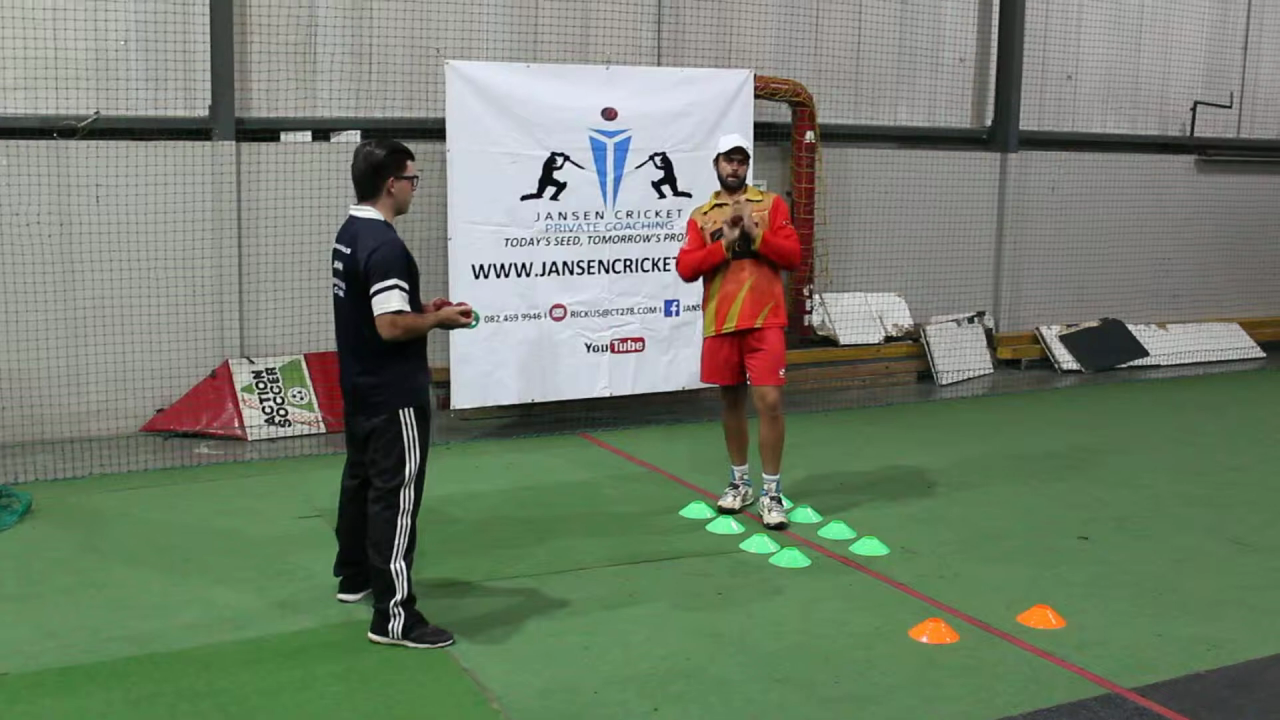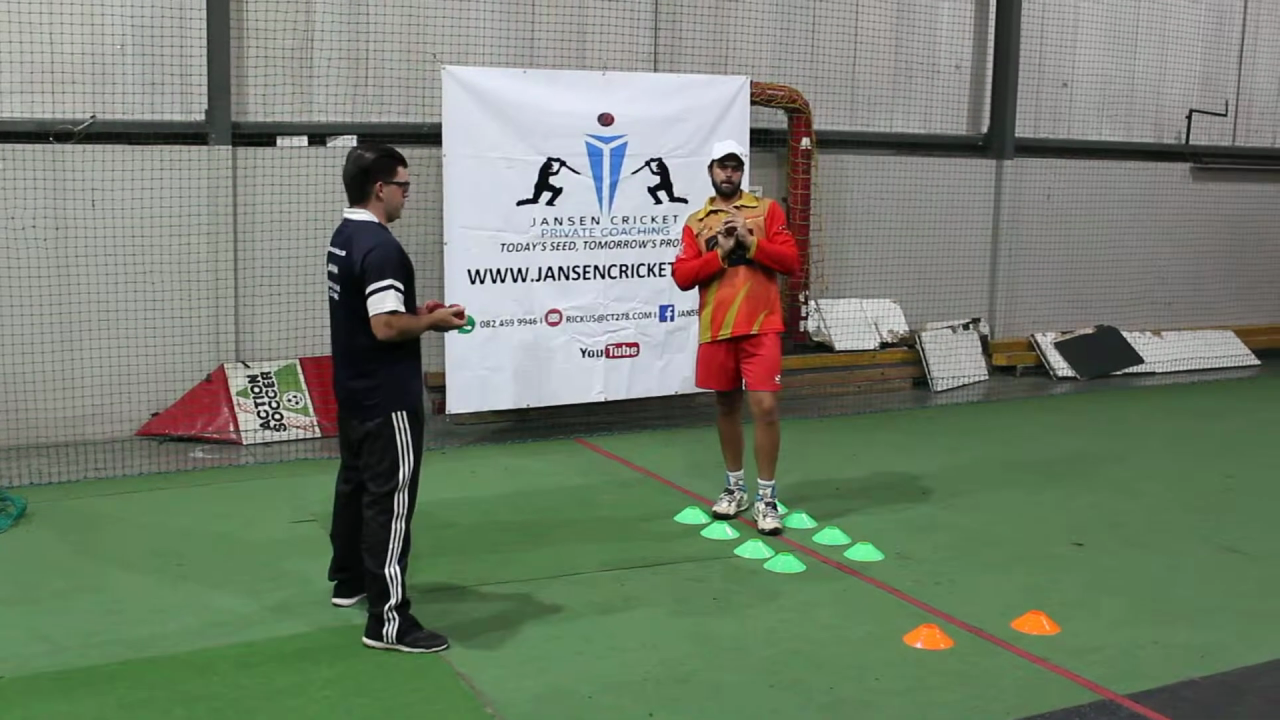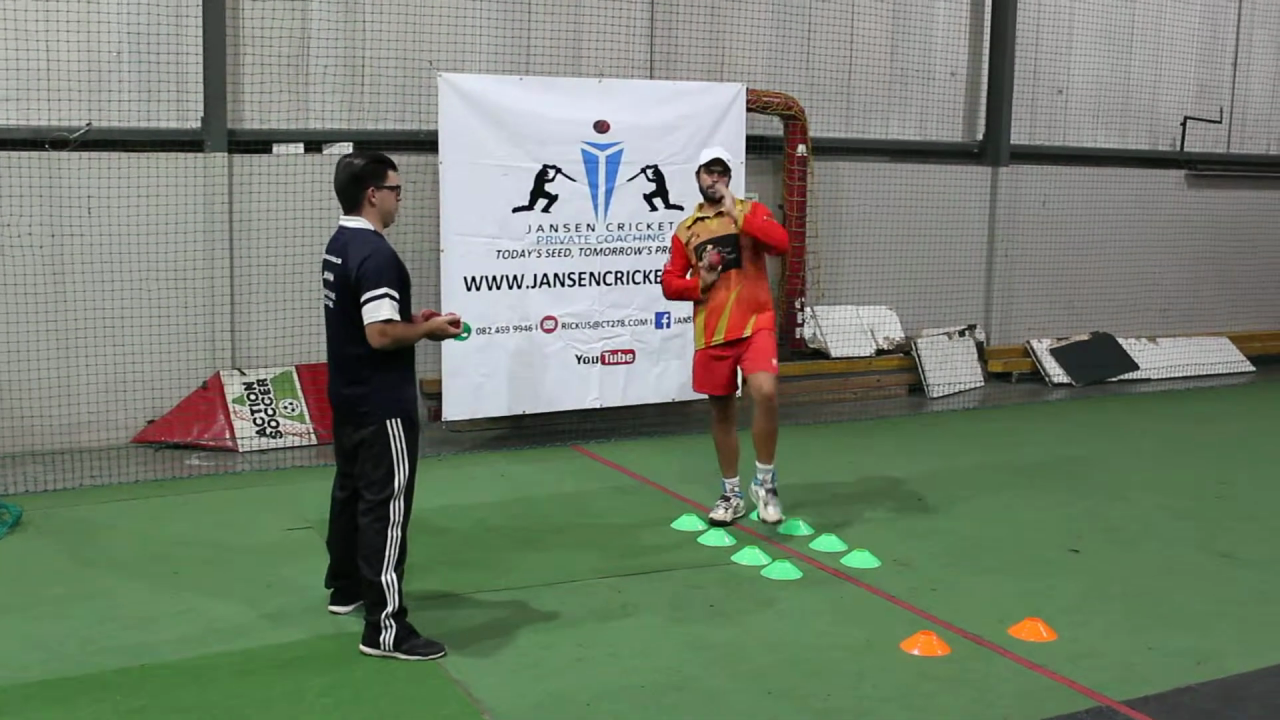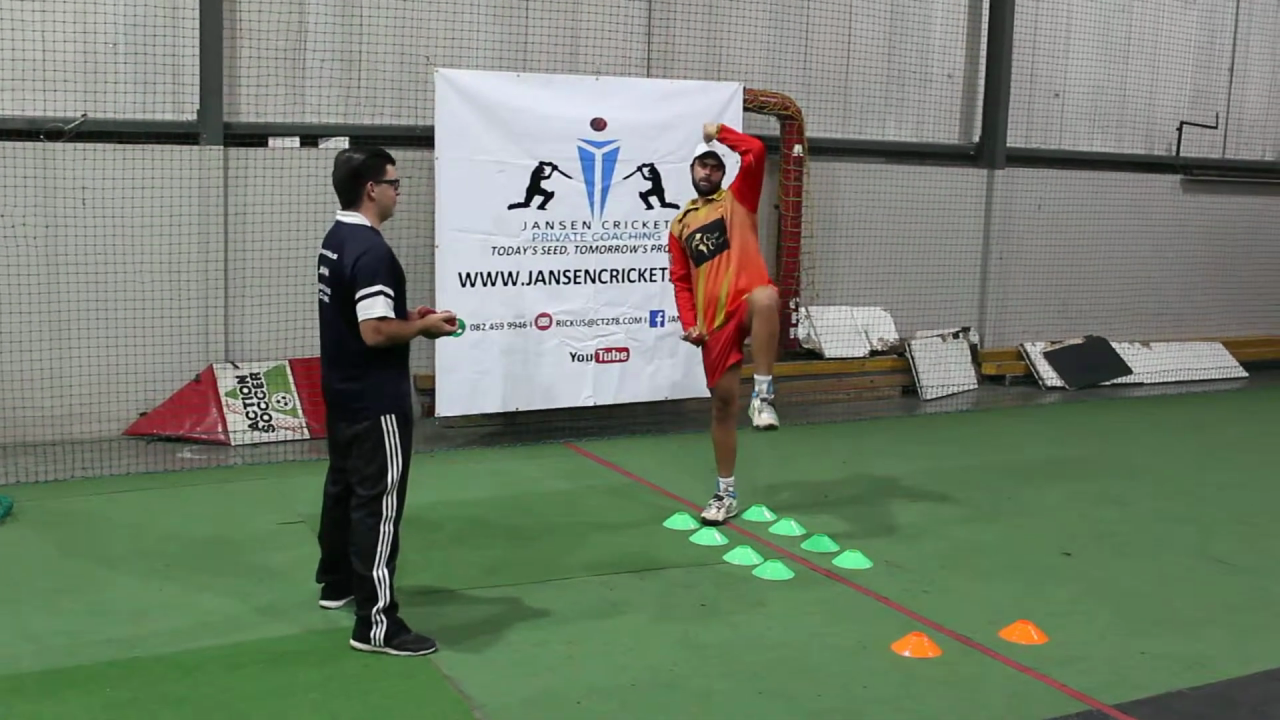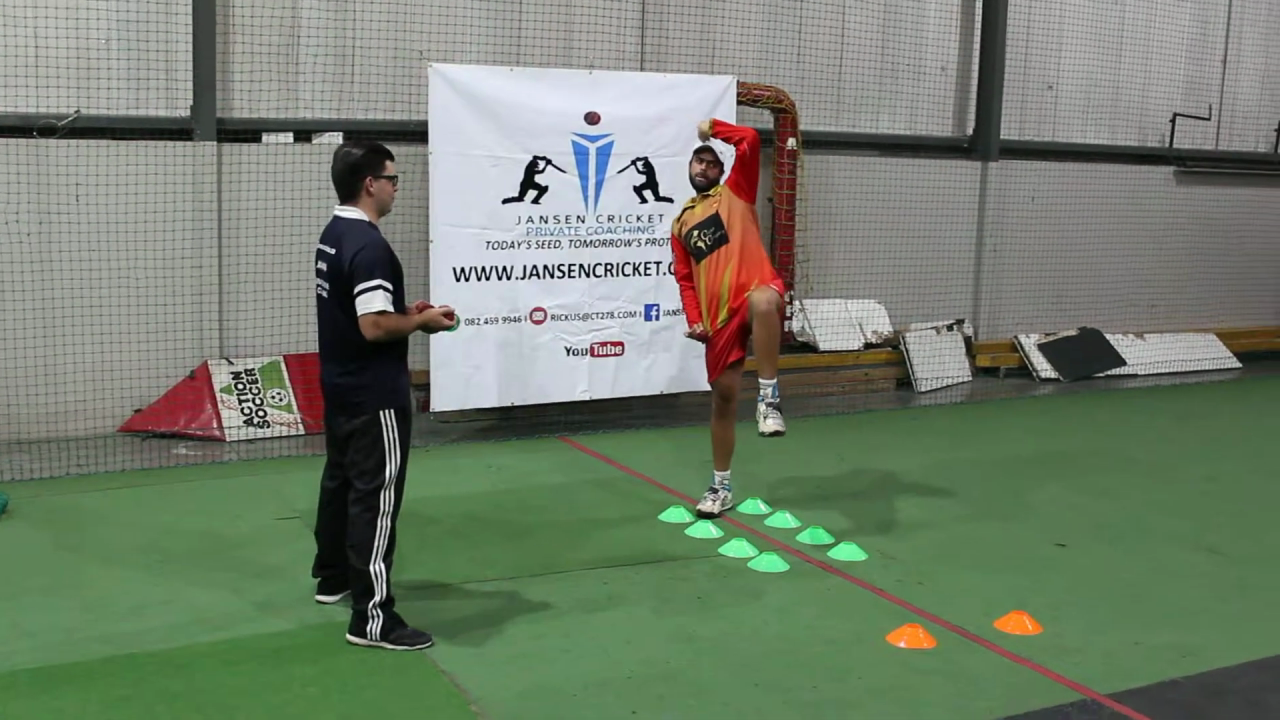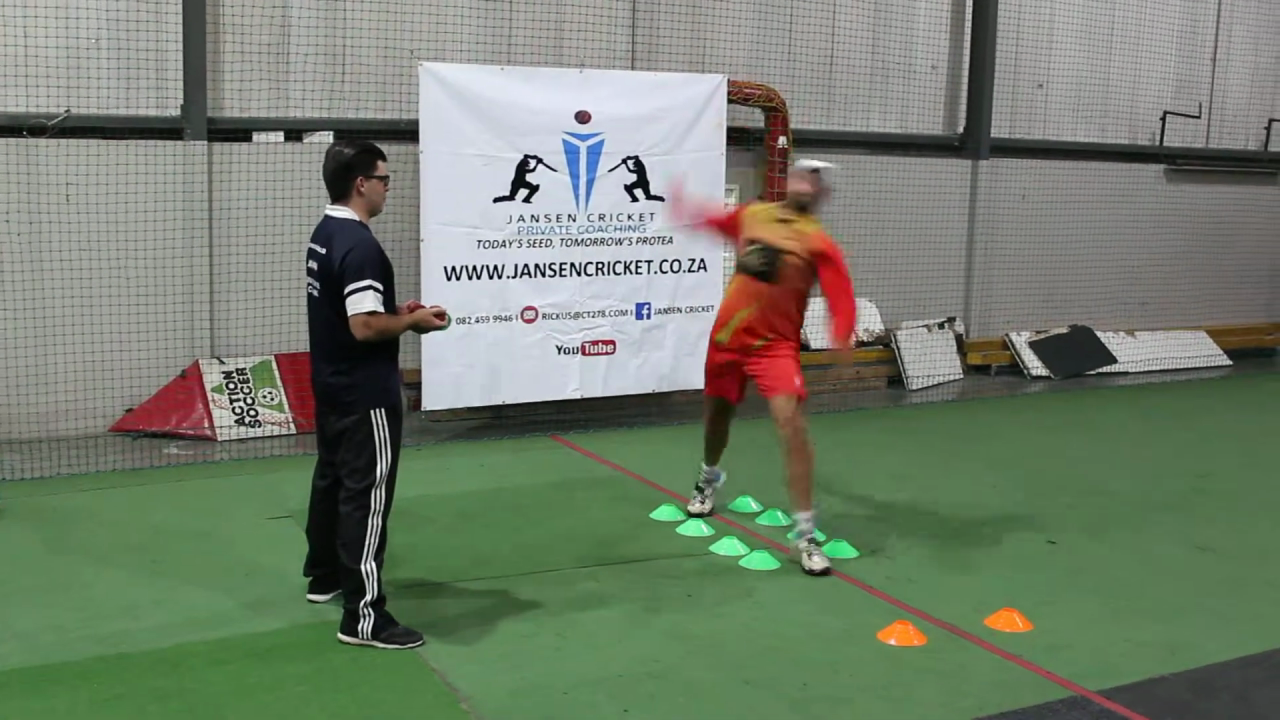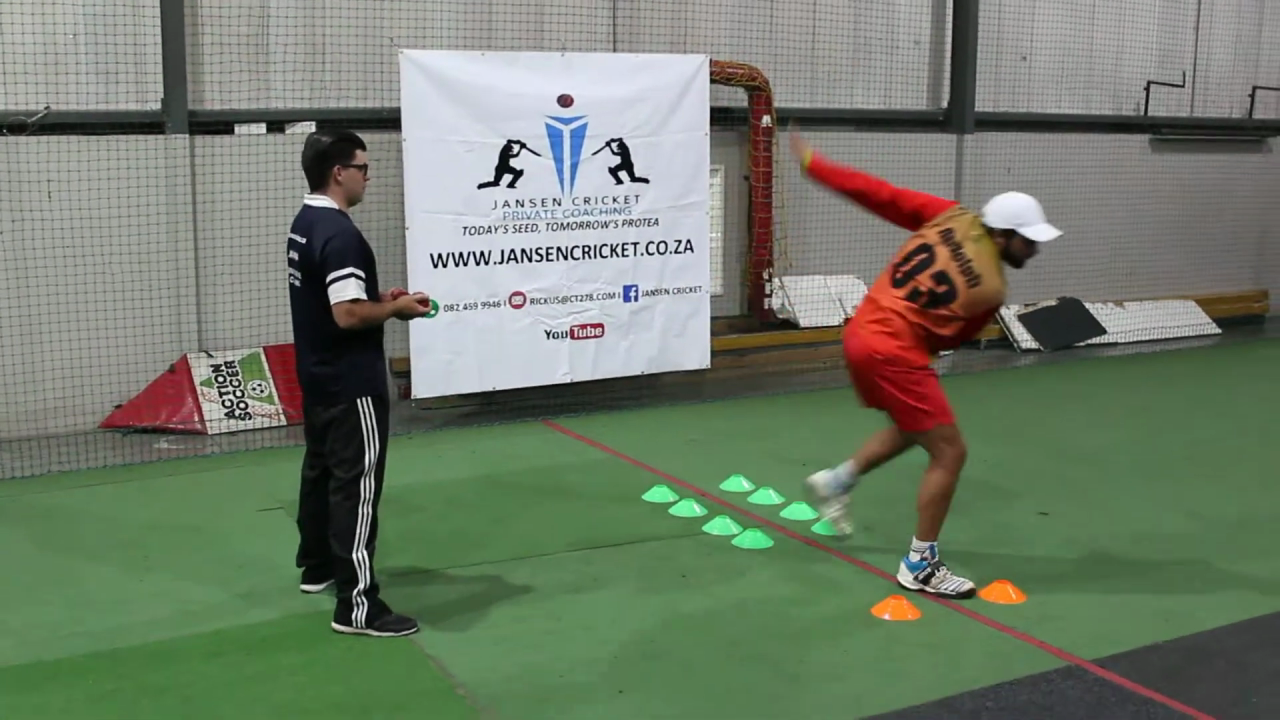
dt=0.7s
person 1, frame 1
left shoulder: (350, 233)
right shoulder: (385, 246)
right elbow: (391, 327)
left wrist: (420, 309)
right wrist: (439, 319)
left hip: (360, 387)
right hip: (393, 396)
left knee: (361, 479)
right knee: (395, 497)
left ankle: (354, 576)
right ankle: (393, 615)
person 1, frame 2
left shoulder: (344, 237)
right shoulder: (380, 247)
right elbow: (386, 326)
left wrist: (416, 311)
right wrist: (432, 320)
left hip: (354, 389)
right hip: (387, 398)
left knee: (355, 483)
right knee: (389, 500)
left ankle: (349, 580)
right ankle: (387, 619)
person 1, frame 3
left shoulder: (339, 245)
right shoulder: (376, 255)
right elbow: (381, 335)
left wrist: (411, 318)
right wrist: (428, 330)
left hip: (349, 397)
right hip: (381, 405)
left knee: (351, 490)
right knee: (385, 508)
left ankle: (346, 587)
right ankle: (385, 627)
person 1, frame 4
left shoulder: (336, 239)
right shoulder: (371, 251)
right elbow: (375, 332)
left wrist: (405, 316)
right wrist: (423, 327)
left hip: (343, 391)
right hip: (375, 400)
left knee: (344, 486)
right knee: (378, 503)
left ankle: (337, 582)
right ankle: (375, 622)
person 1, frame 5
left shoulder: (333, 235)
right shoulder: (369, 246)
right elbow: (374, 327)
left wrist: (403, 310)
right wrist: (422, 321)
left hip: (341, 386)
right hip: (373, 395)
left knee: (341, 480)
right knee: (375, 498)
left ankle: (333, 577)
right ankle: (371, 617)
person 1, frame 6
left shoulder: (324, 233)
right shoulder: (360, 246)
right elbow: (364, 327)
left wrist: (394, 309)
right wrist: (413, 321)
left hip: (332, 385)
right hip: (364, 394)
left knee: (332, 479)
right knee: (366, 497)
left ankle: (324, 575)
right ankle: (363, 616)
person 1, frame 7
left shoulder: (304, 223)
right shoulder: (340, 234)
right elbow: (348, 315)
left wrist: (378, 297)
right wrist: (396, 308)
left hip: (318, 375)
right hip: (351, 384)
left knee: (321, 470)
right knee: (356, 486)
left ankle: (317, 565)
right ankle: (356, 604)
person 2, frame 1
left shoulder: (772, 204)
right shoulder: (701, 216)
left elbow: (792, 256)
right elbow: (686, 269)
left wrist: (755, 232)
right wrist: (725, 242)
left hip: (765, 322)
right hip: (721, 323)
left knee: (769, 402)
right knee: (731, 400)
left ankle: (771, 492)
right ankle: (739, 482)
person 2, frame 2
left shoulder: (767, 209)
right shoulder: (696, 222)
left elbow: (790, 261)
right elbow: (682, 277)
left wrist: (750, 240)
right wrist: (721, 252)
left hip: (760, 328)
right hip: (716, 330)
left knee: (765, 407)
right knee: (727, 406)
left ankle: (766, 497)
right ankle: (734, 487)
person 2, frame 3
left shoulder: (752, 211)
right shoulder: (685, 230)
left elbow: (781, 244)
right elbow: (669, 284)
left wrist: (739, 217)
right wrist: (699, 285)
left hip: (755, 324)
right hip: (711, 333)
left knee: (765, 393)
right knee: (721, 411)
left ankle: (765, 482)
right ankle: (731, 493)
person 2, frame 4
left shoulder: (738, 199)
right shoulder: (680, 225)
left elbow: (756, 152)
right elbow: (681, 281)
left wrist: (719, 131)
right wrist: (689, 324)
left hip: (751, 303)
right hip: (715, 319)
left knee: (765, 297)
right knee: (722, 402)
left ankle: (763, 394)
right ankle: (726, 493)
person 2, frame 5
left shoulder: (737, 191)
right shoulder: (681, 223)
left elbow: (750, 139)
right elbow: (685, 279)
left wrist: (712, 127)
right wrist: (694, 320)
left hip: (757, 293)
right hip: (719, 316)
left knee: (763, 303)
right knee: (723, 397)
left ankle: (769, 397)
right ankle: (721, 486)
person 2, frame 6
left shoulder: (821, 243)
right shoulder: (755, 214)
left elbow: (840, 292)
right elbow: (721, 222)
left wrist: (844, 334)
right wrist: (687, 213)
left hip: (774, 347)
right hip: (729, 339)
left knee: (793, 430)
right knee: (716, 417)
left ankle: (806, 534)
right ankle: (709, 477)
person 2, frame 7
left shoulder: (953, 218)
right shoulder: (990, 294)
left elbow: (878, 194)
right elbow: (947, 338)
left wrist: (816, 165)
left hip: (861, 334)
right hip: (893, 353)
left knee: (911, 429)
right knee: (949, 452)
left ankle: (836, 481)
right ankle: (920, 565)
